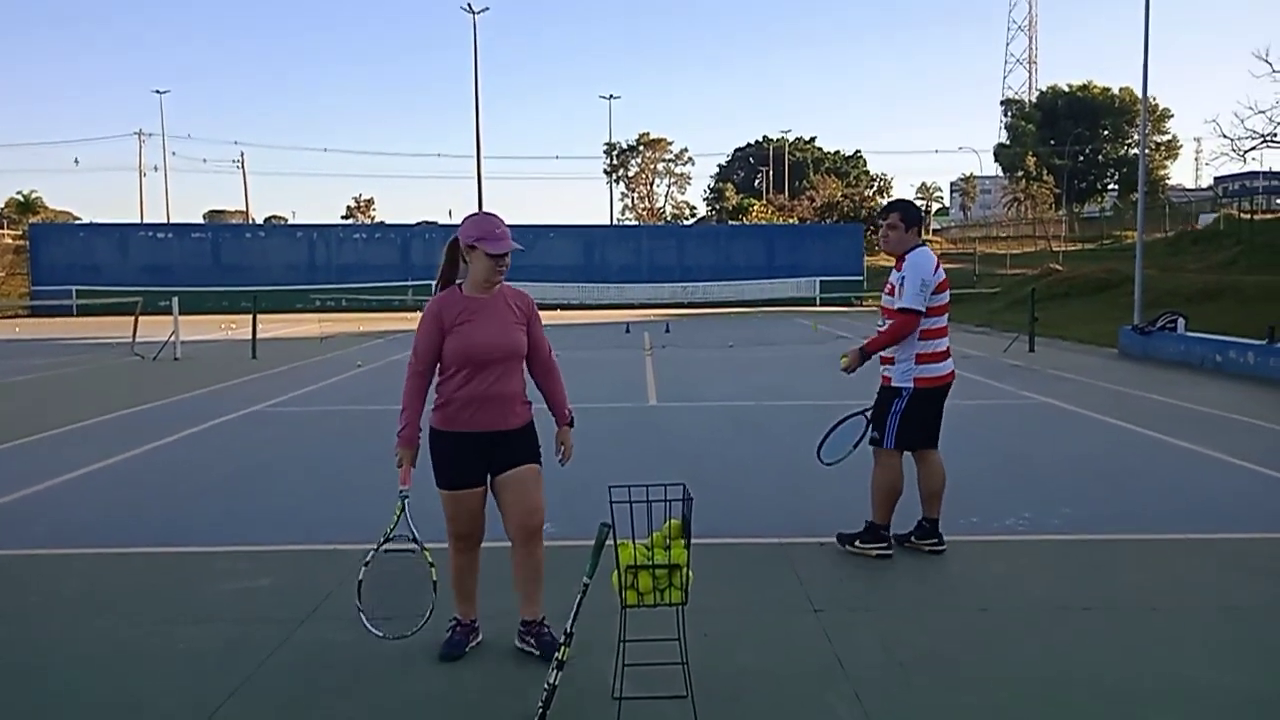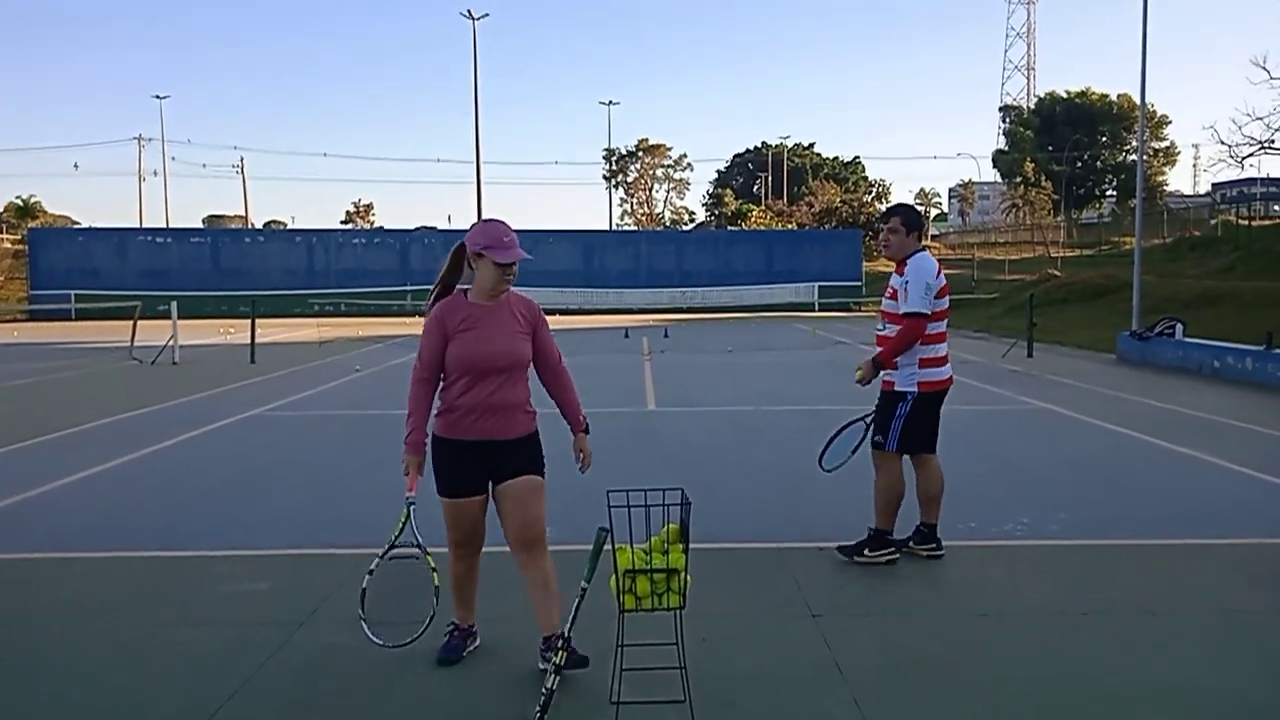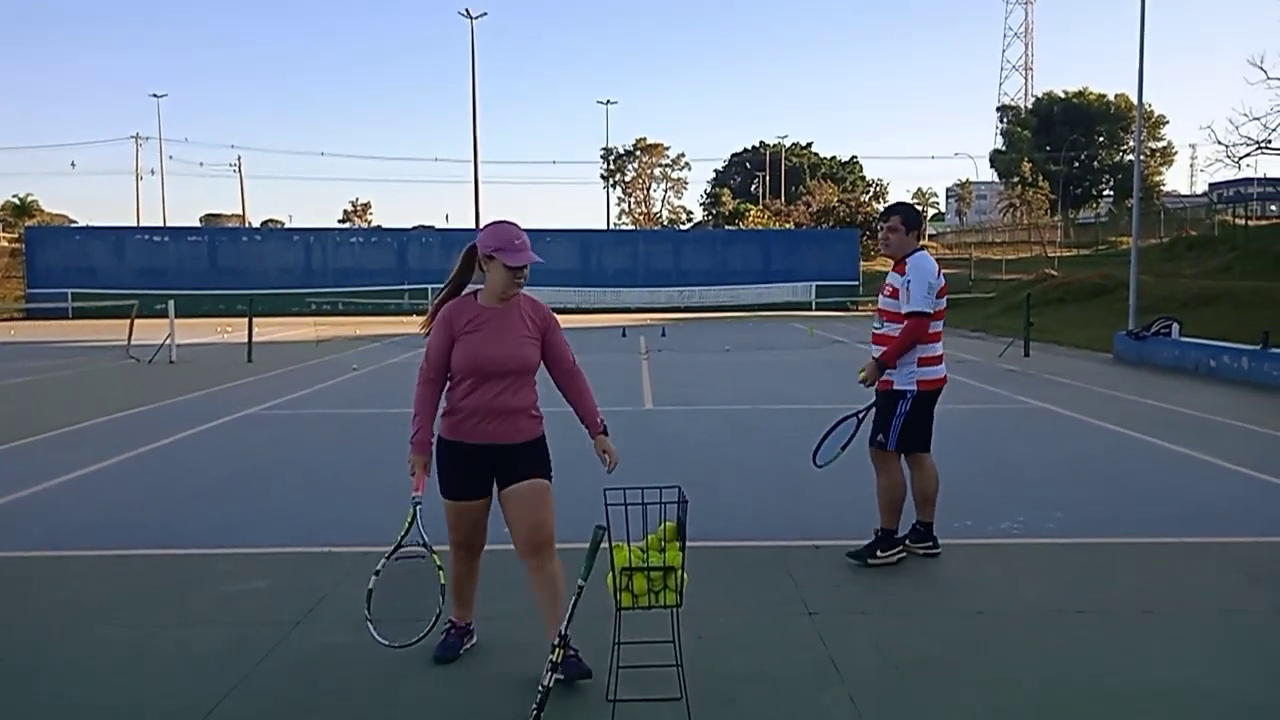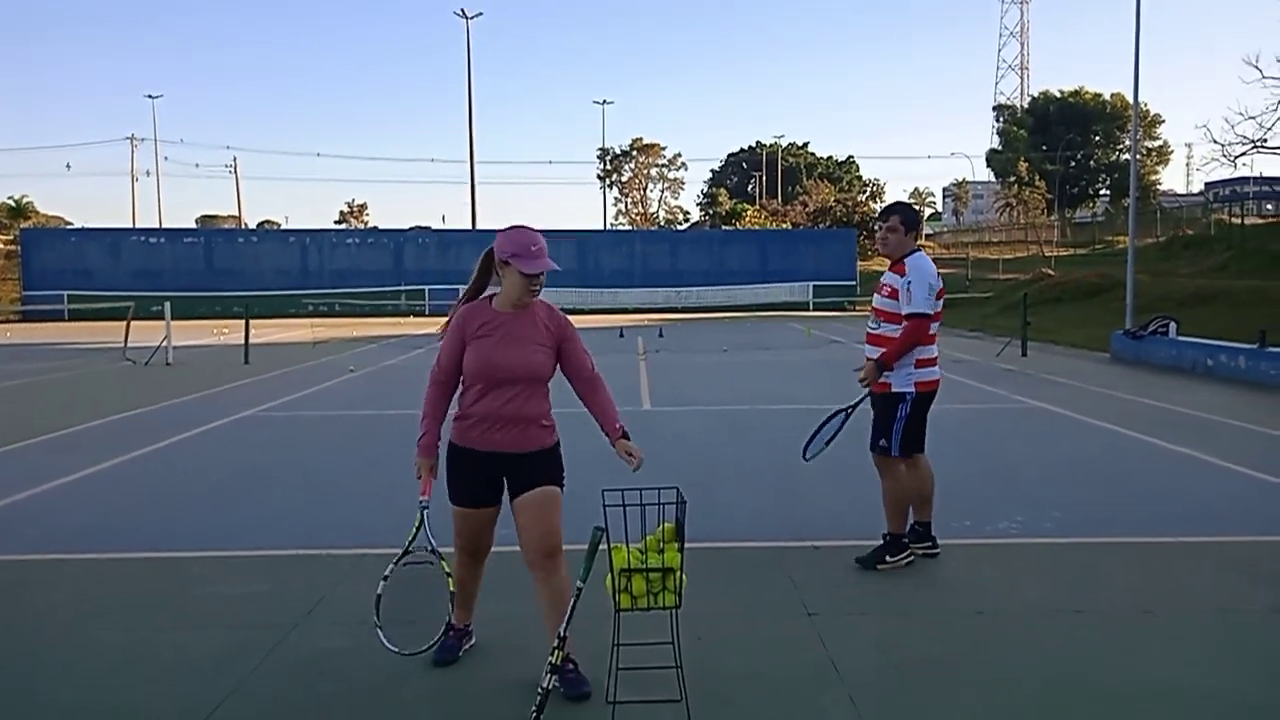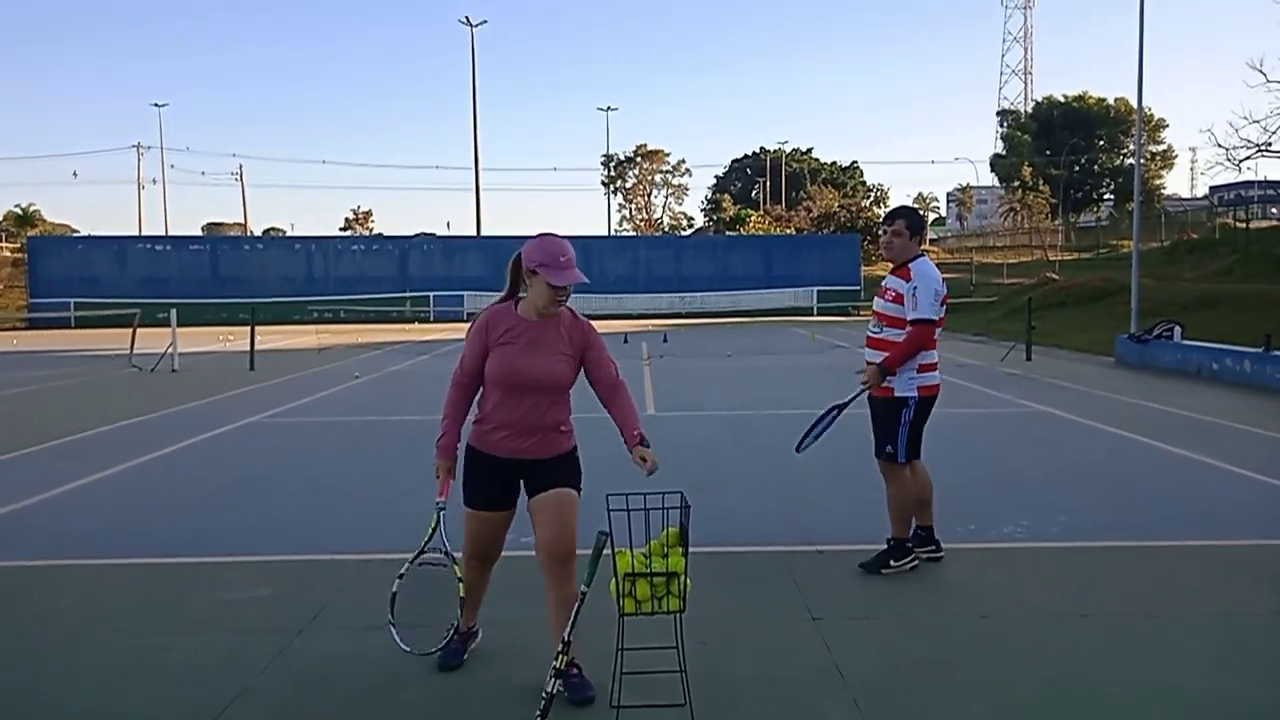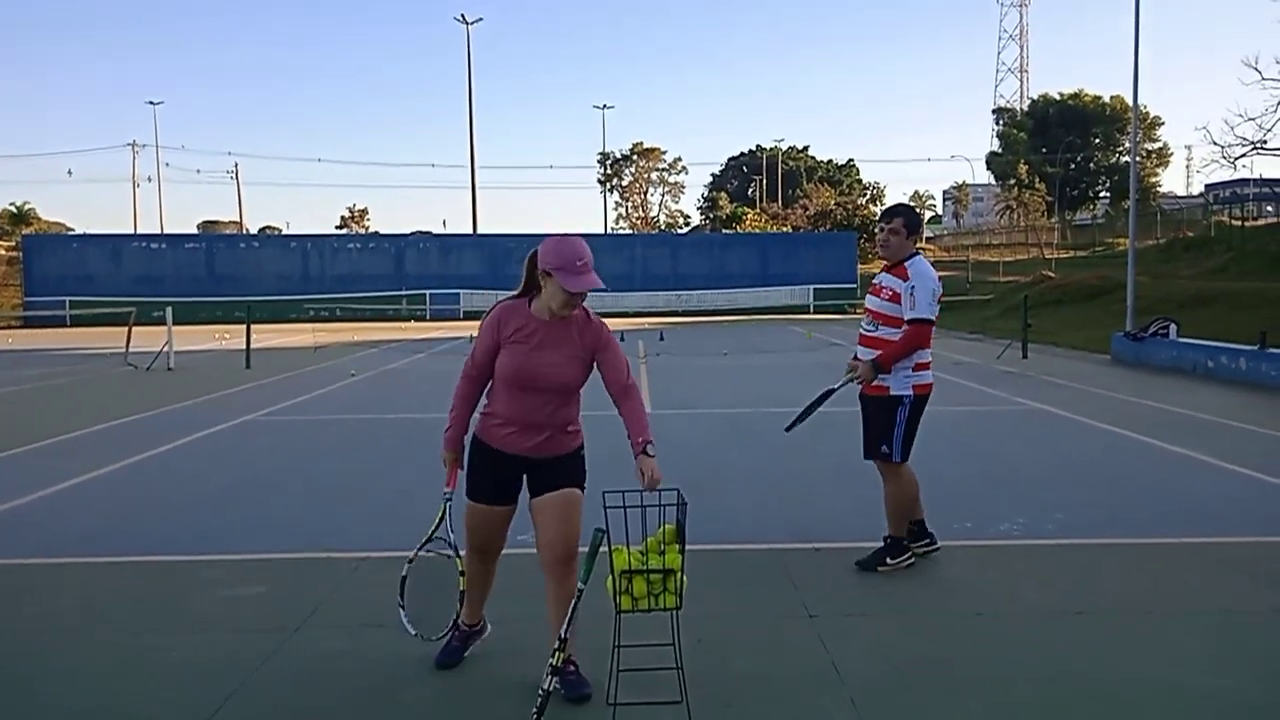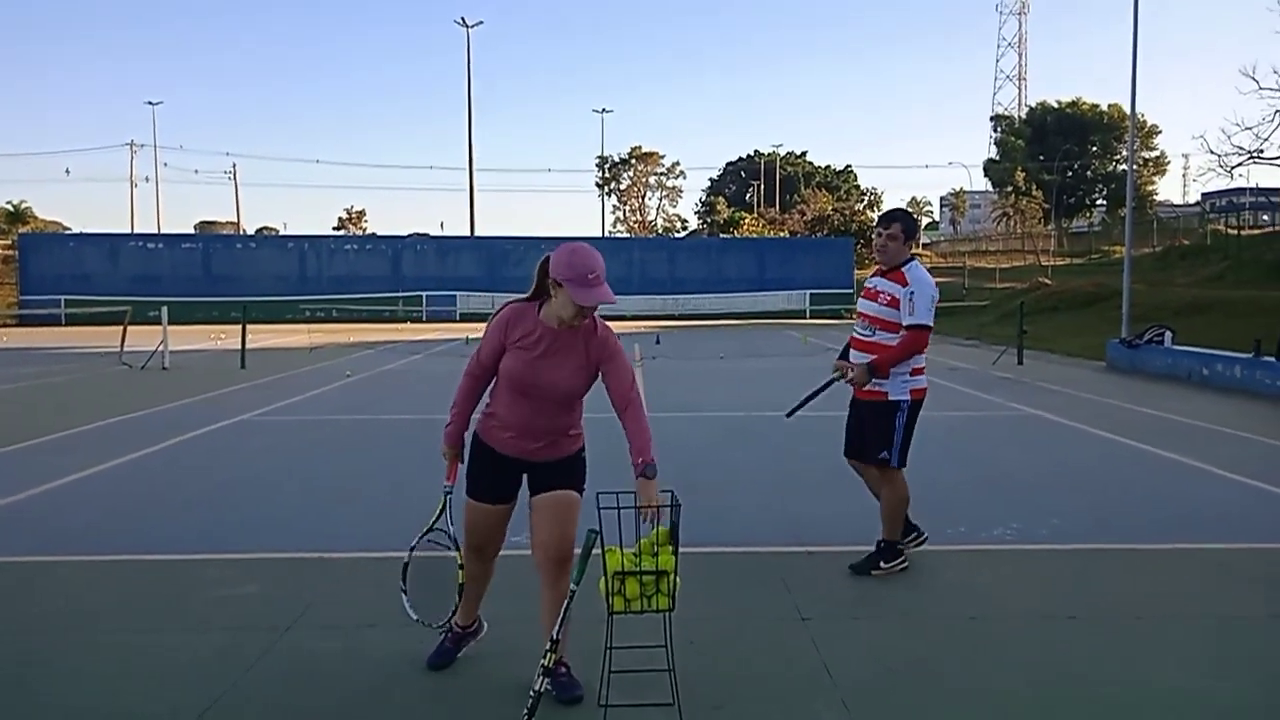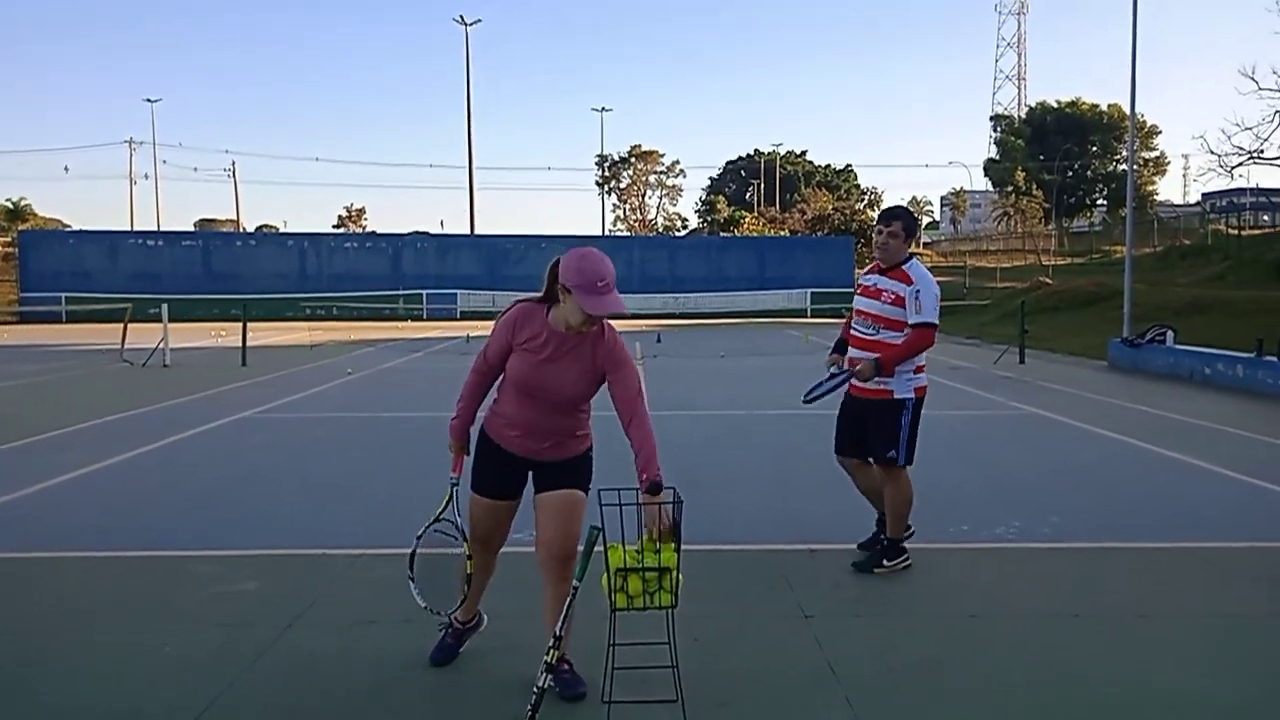
dt=0.1s
person 1, frame 1
left shoulder: (521, 304)
right shoulder: (441, 308)
left elbow: (543, 365)
right elbow: (419, 373)
left wrist: (564, 419)
right wrist: (407, 435)
left hip: (515, 433)
right hip: (455, 438)
left knee: (529, 529)
right knee: (464, 537)
left ankle: (532, 626)
right ankle: (465, 623)
person 1, frame 2
left shoulder: (528, 312)
right shoulder: (445, 313)
left elbow: (553, 371)
right elbow: (424, 380)
left wrist: (578, 426)
right wrist: (413, 443)
left hip: (518, 441)
right hip: (457, 445)
left knee: (531, 540)
right knee: (464, 545)
left ankle: (552, 641)
right ankle: (463, 629)
person 1, frame 3
left shoulder: (538, 315)
right shoulder: (453, 314)
left elbow: (568, 375)
right elbow: (430, 380)
left wrist: (597, 429)
right wrist: (420, 443)
left hip: (525, 445)
right hip: (462, 447)
left knee: (539, 544)
right knee: (465, 546)
left ankle: (561, 649)
right ankle: (460, 627)
person 1, frame 4
left shoulder: (554, 322)
right shoulder: (468, 317)
left elbow: (587, 380)
right elbow: (441, 383)
left wrist: (617, 433)
right wrist: (427, 446)
left hip: (537, 452)
right hip: (471, 453)
left knee: (547, 553)
right knee: (470, 550)
left ankle: (563, 658)
right ankle: (461, 628)
person 1, frame 5
left shoulder: (579, 330)
right shoulder: (492, 322)
left elbow: (612, 387)
right elbow: (462, 386)
left wrist: (635, 440)
right wrist: (446, 447)
left hip: (555, 457)
right hip: (488, 456)
left knee: (561, 557)
right knee: (480, 554)
left ankle: (567, 662)
right ankle: (466, 629)
person 1, frame 6
left shoulder: (593, 331)
right shoulder: (505, 316)
left elbow: (625, 391)
right elbow: (472, 377)
left wrist: (643, 448)
right wrist: (453, 437)
left hip: (560, 454)
right hip: (493, 449)
left knee: (561, 557)
right knee: (481, 547)
left ankle: (563, 660)
right ankle: (470, 624)
person 1, frame 7
left shoulder: (601, 340)
right shoulder: (512, 320)
left elbow: (629, 405)
right elbow: (476, 375)
left wrist: (645, 471)
right wrist: (454, 433)
left hip: (560, 457)
right hip: (494, 449)
left knee: (557, 558)
right knee: (479, 546)
left ankle: (555, 661)
right ankle: (465, 625)
person 1, frame 8
left shoulder: (609, 346)
right shoulder: (520, 319)
left elbow: (635, 415)
right elbow: (483, 371)
left wrist: (650, 486)
right wrist: (460, 427)
left hip: (567, 457)
right hip: (499, 446)
left knee: (559, 558)
right knee: (482, 541)
left ankle: (557, 658)
right ankle: (465, 619)
person 2, frame 1
left shoulder: (914, 267)
right shoulder: (919, 263)
left elbow: (904, 324)
left wrist: (864, 352)
left hip: (911, 379)
right hip: (932, 375)
left knee: (886, 451)
right knee: (925, 450)
left ankle: (877, 534)
right ankle: (929, 530)
person 2, frame 2
left shoulder: (916, 271)
right shoulder: (912, 268)
left elbow: (912, 328)
left wrist: (876, 363)
right wrist: (884, 365)
left hip: (911, 383)
right hip: (924, 380)
left knee: (885, 455)
right knee: (923, 454)
left ankle: (882, 540)
right ankle: (927, 535)
person 2, frame 3
left shoulder: (916, 270)
right shoulder: (908, 268)
left elbow: (917, 327)
left wrist: (880, 363)
right wrist: (885, 365)
left hip: (908, 382)
right hip: (914, 379)
left knee: (884, 455)
right knee: (917, 453)
left ankle: (888, 540)
right ankle: (924, 534)
person 2, frame 4
left shoulder: (916, 271)
right shoulder: (900, 269)
left elbow: (916, 329)
left wrist: (880, 364)
right wrist: (877, 364)
left hip: (903, 384)
right hip: (896, 382)
left knee: (887, 459)
right knee: (911, 457)
left ankle: (896, 544)
right ankle: (922, 533)
person 2, frame 5
left shoulder: (921, 277)
right shoulder: (899, 273)
left elbow: (921, 335)
left wrist: (882, 368)
right wrist: (877, 367)
left hip: (905, 389)
right hip: (894, 387)
left knee: (893, 465)
right knee: (907, 462)
left ankle: (900, 548)
right ankle: (925, 537)
person 2, frame 6
left shoulder: (919, 277)
right shoulder: (886, 272)
left elbow: (918, 334)
left wrist: (877, 365)
right wrist: (861, 359)
left hip: (900, 389)
right hip: (878, 386)
left knee: (890, 463)
right knee: (889, 462)
left ankle: (898, 546)
right ankle: (918, 533)
person 2, frame 7
left shoulder: (916, 282)
right shoulder: (875, 276)
left elbow: (916, 339)
left wrist: (872, 368)
right wrist: (846, 357)
left hip: (896, 394)
right hip: (869, 390)
left knee: (885, 468)
right knee: (862, 461)
left ankle: (891, 550)
right ankle: (905, 528)
person 2, frame 8
left shoulder: (919, 282)
right shoulder: (868, 274)
left elbow: (924, 336)
left wrist: (879, 364)
right wrist: (839, 350)
left hip: (897, 392)
right hip: (858, 389)
left knee: (890, 467)
right knee: (849, 458)
left ankle: (894, 548)
right ankle: (893, 523)
